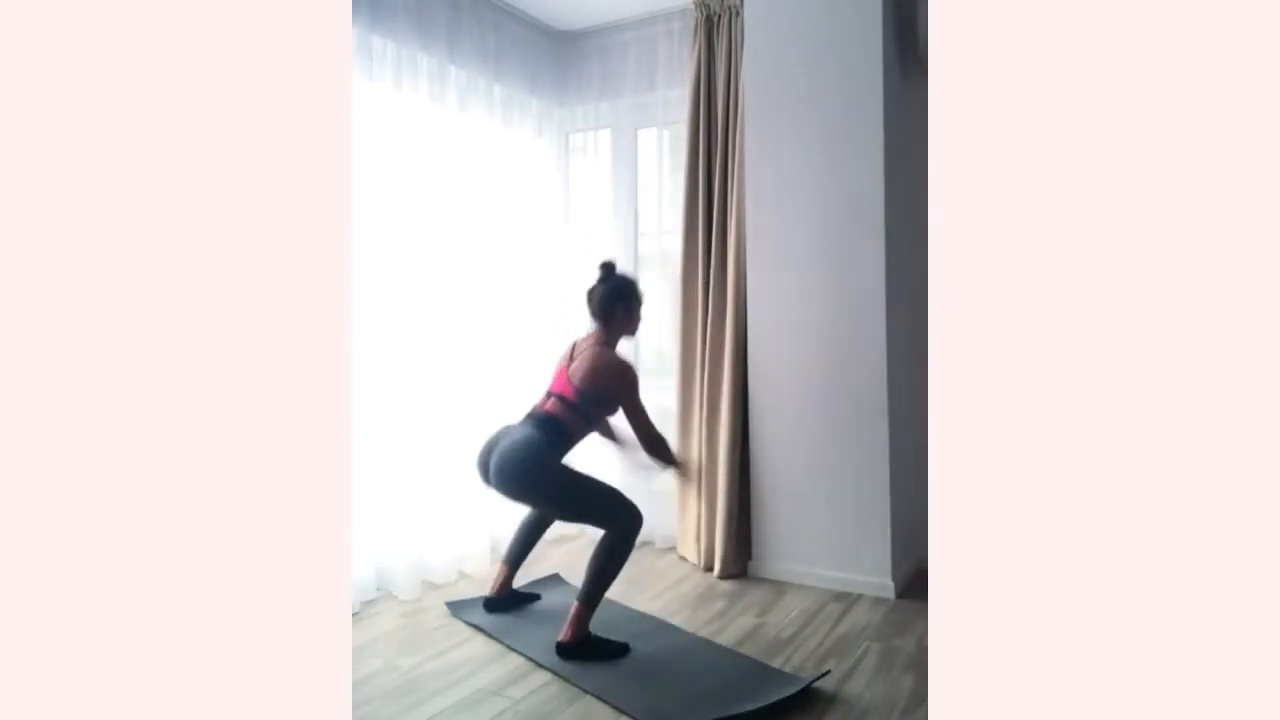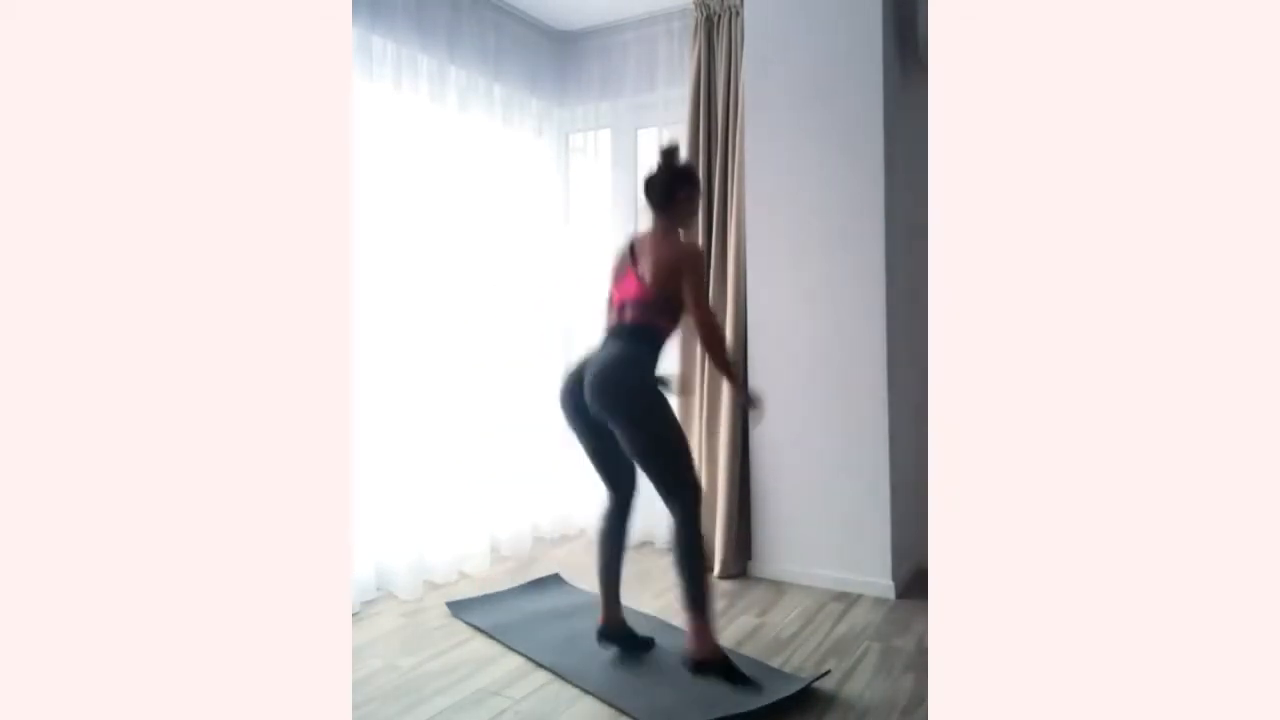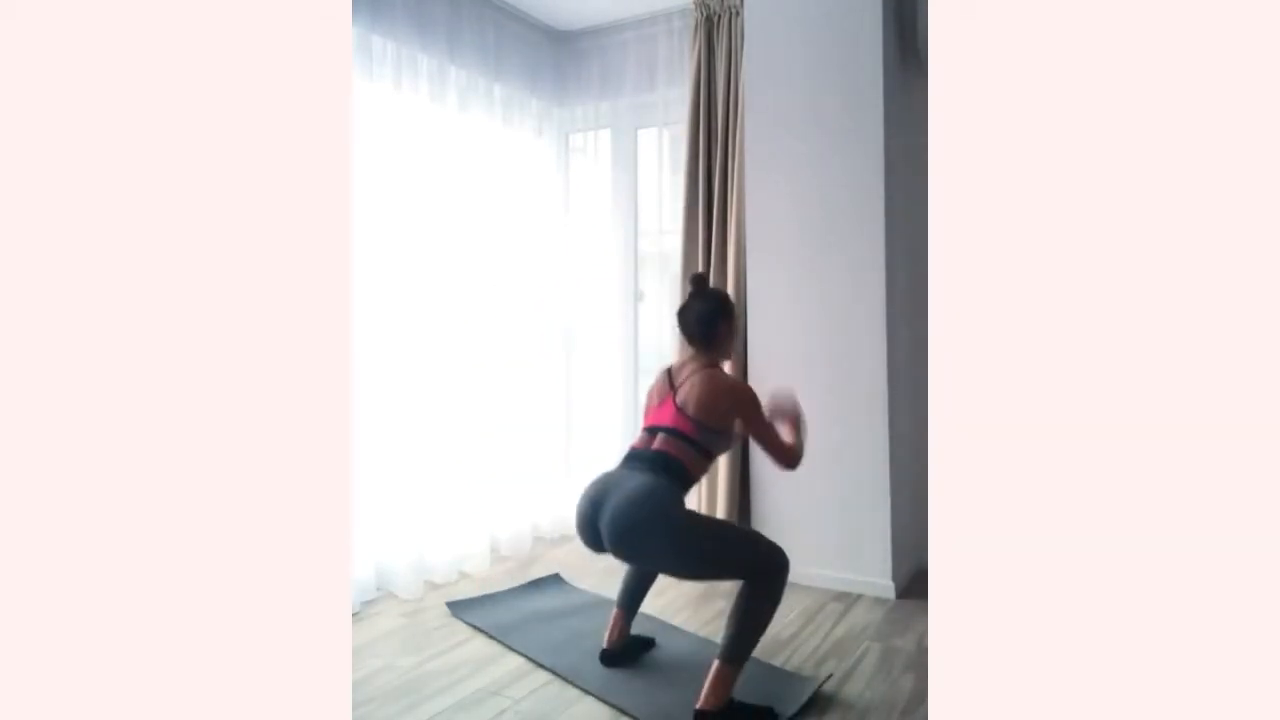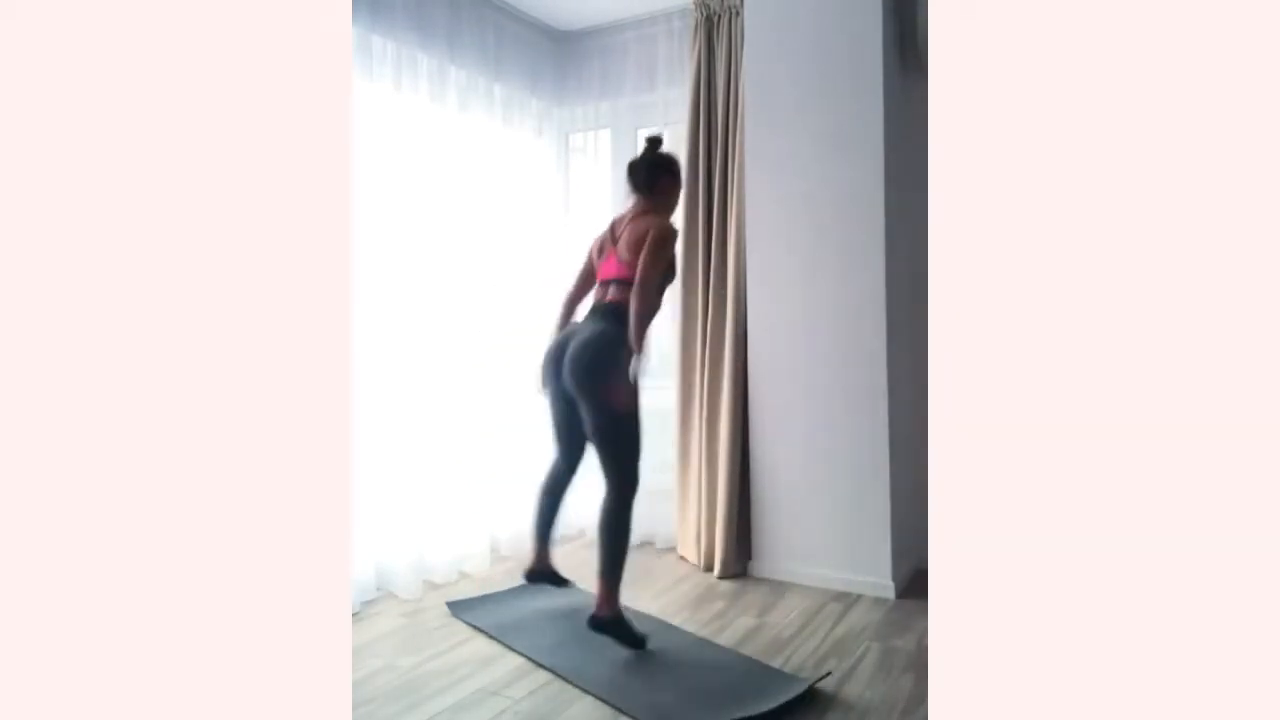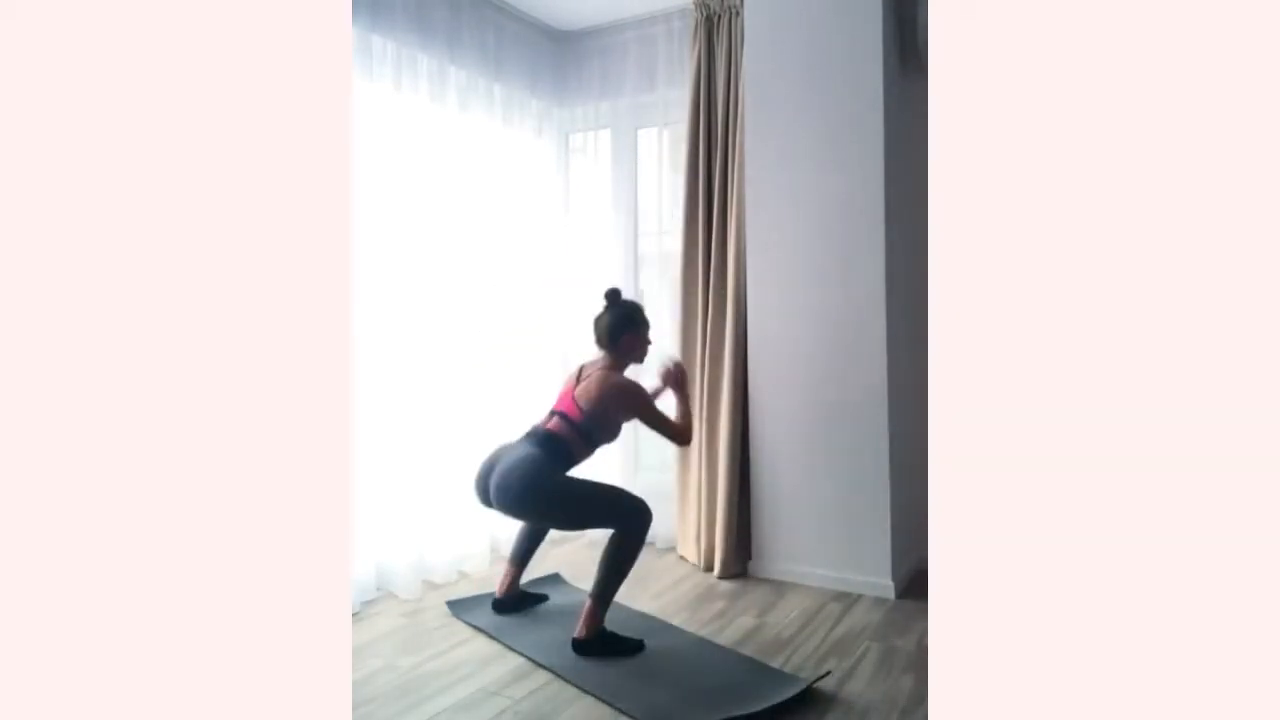
dt=0.4s
person 1, frame 1
left shoulder: (576, 347)
right shoulder: (615, 367)
right elbow: (647, 436)
left wrist: (622, 442)
right wrist: (676, 464)
left hip: (496, 451)
right hip: (523, 464)
left knee: (550, 501)
right knee: (625, 520)
left ankle: (500, 589)
right ankle: (575, 634)
person 1, frame 2
left shoulder: (627, 252)
right shoulder: (683, 255)
right elbow: (709, 334)
right wrist: (739, 387)
left hip: (581, 380)
right hip: (624, 384)
left knee: (621, 494)
right knee: (686, 504)
left ankle: (611, 620)
right ankle: (702, 647)
person 1, frame 3
left shoulder: (661, 380)
right shoulder: (730, 390)
right elbow: (787, 457)
right wrist: (789, 423)
left hip: (594, 507)
right hip: (640, 516)
right knee: (770, 567)
left ankle: (616, 639)
person 1, frame 4
left shoulder: (608, 232)
right shoulder: (660, 230)
right elbow: (640, 298)
right wrist: (627, 365)
left hip: (565, 349)
right hip: (602, 355)
left knee: (566, 459)
right knee: (622, 482)
left ankle: (539, 561)
right ankle: (606, 610)
person 1, frame 5
left shoulder: (585, 370)
right shoulder: (622, 388)
right elbow: (682, 436)
left wrist: (659, 389)
right wrist: (681, 391)
left hip: (494, 470)
right hip: (522, 482)
left knee: (550, 497)
right knee: (634, 516)
left ankle: (507, 590)
right ankle: (590, 632)
